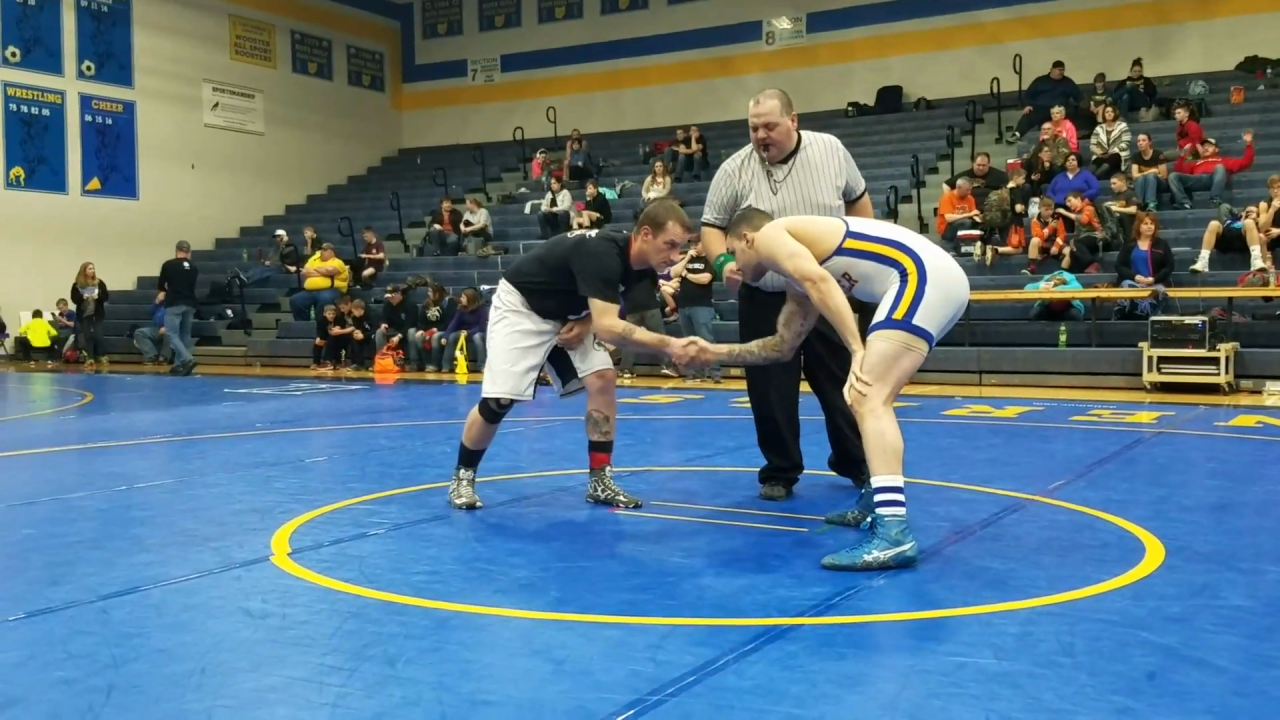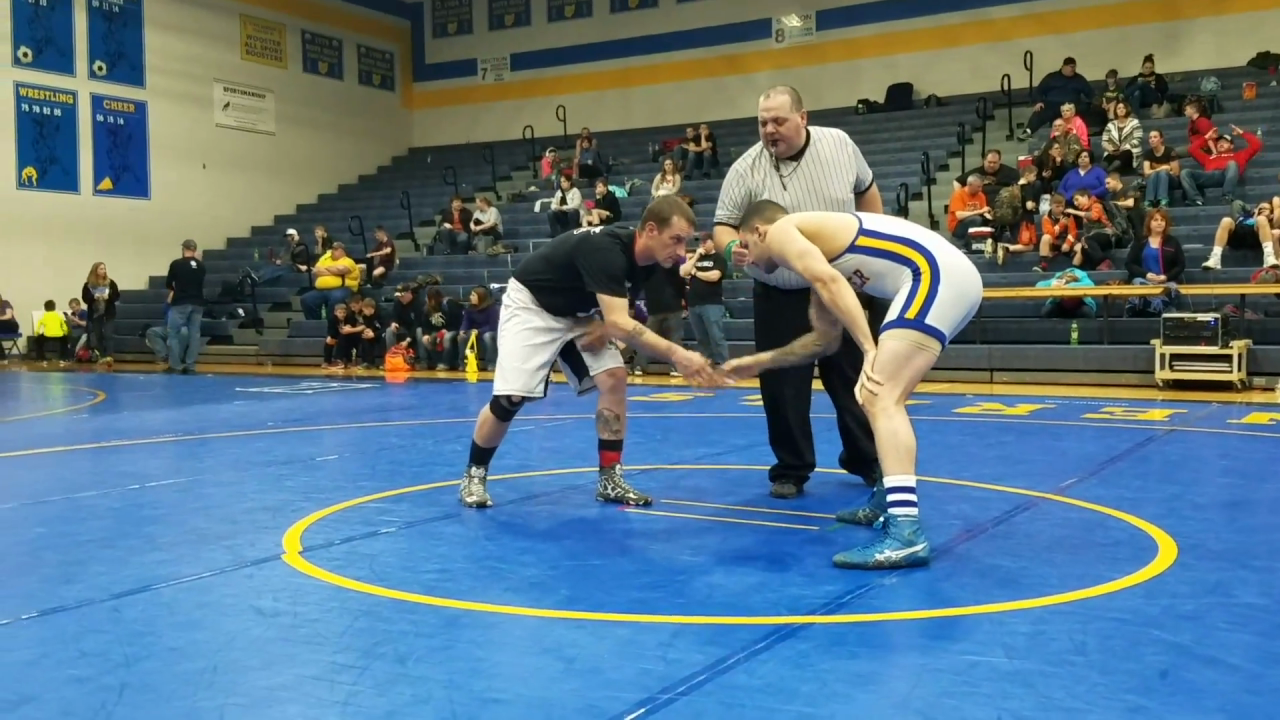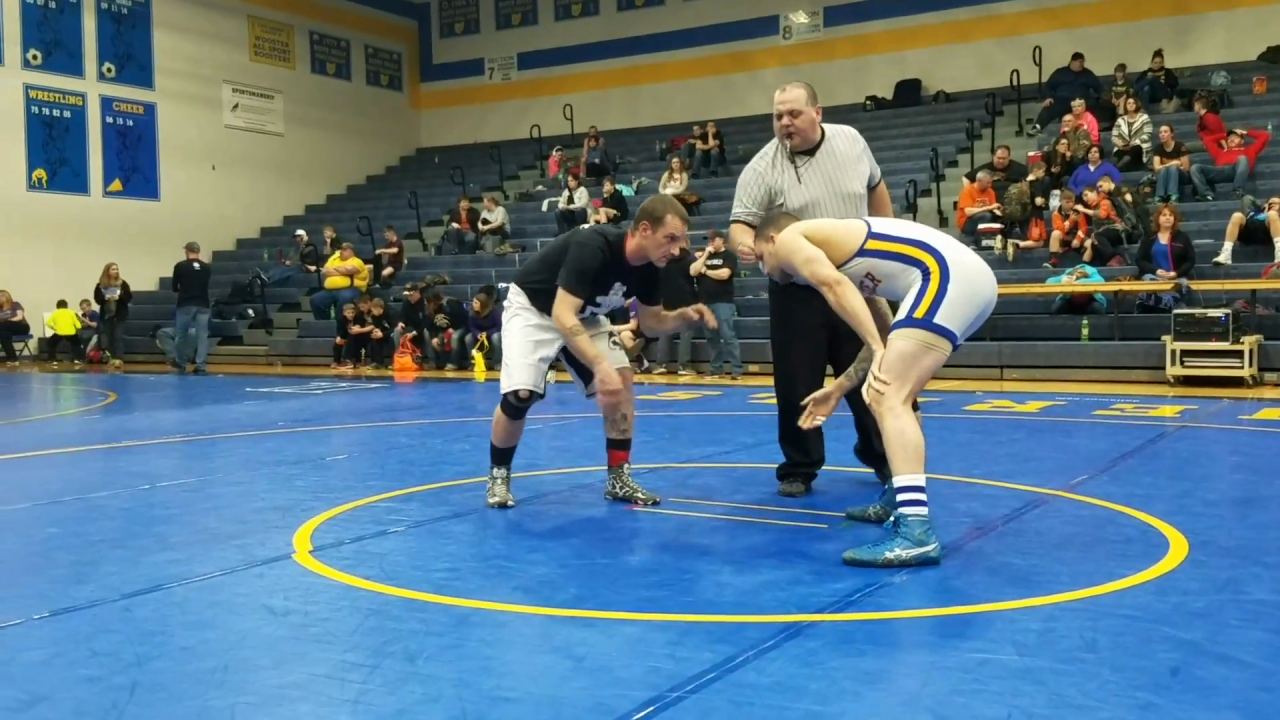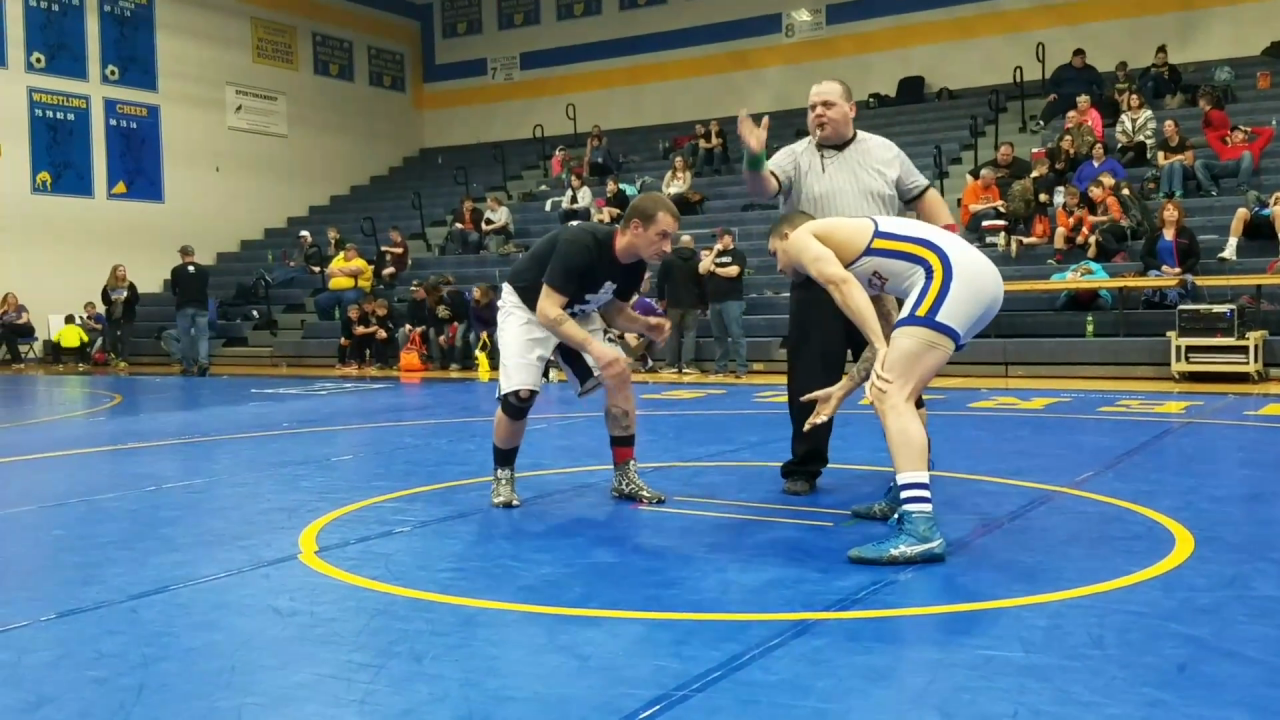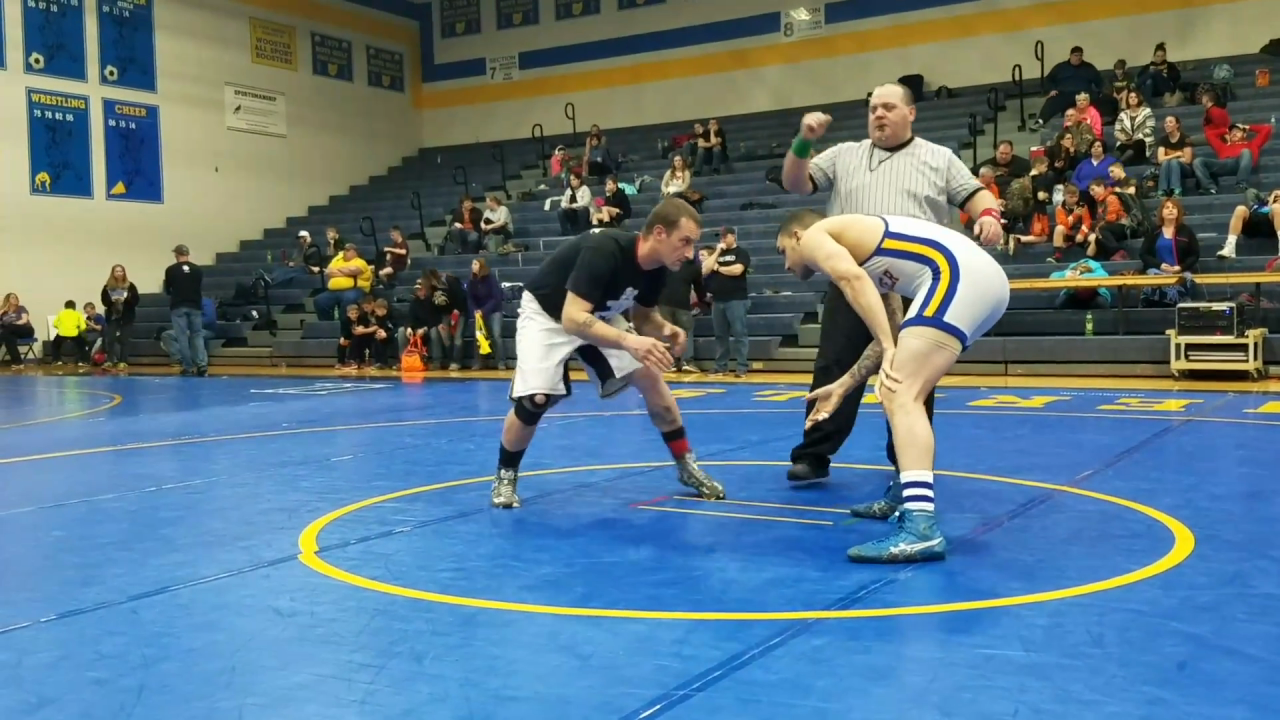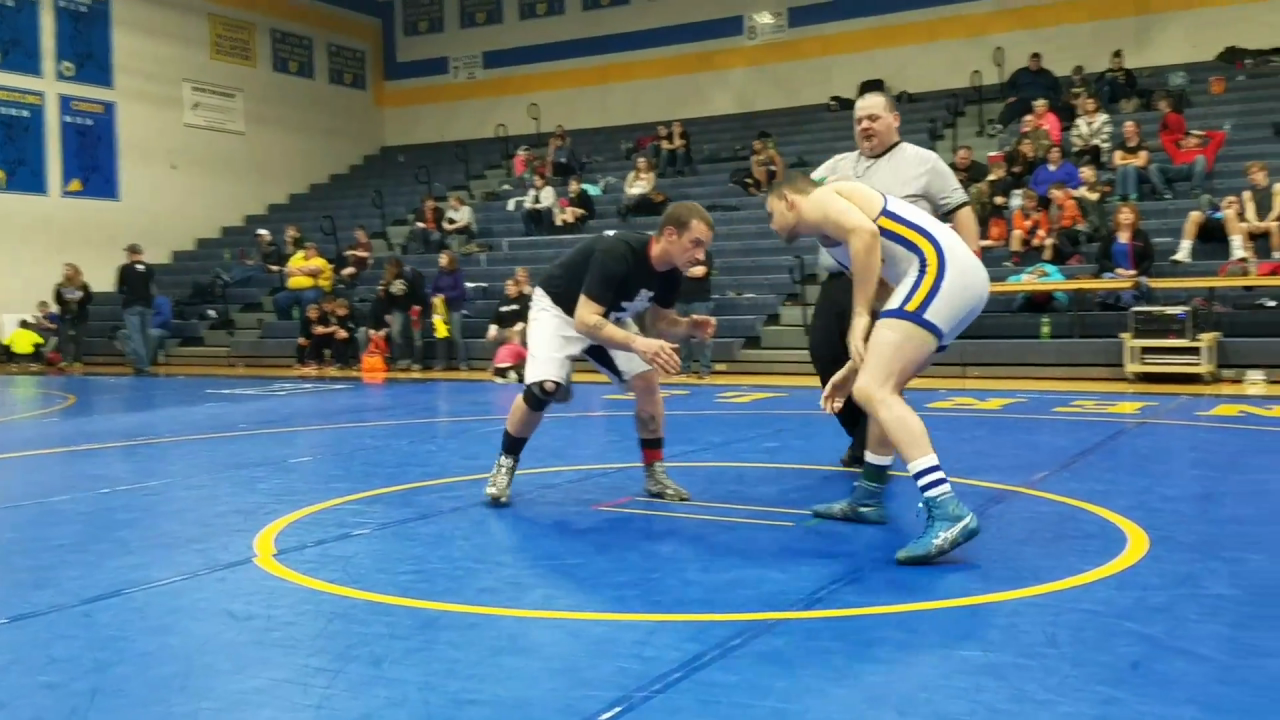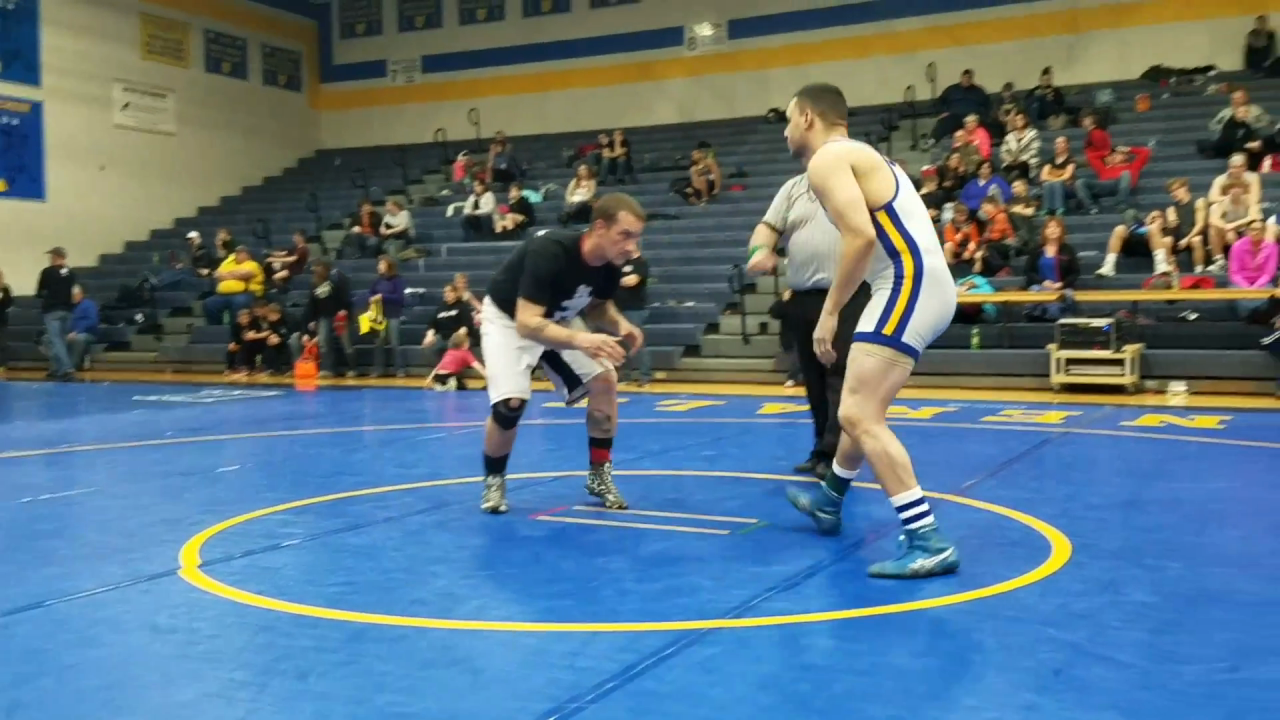
dt=0.3s
person 1, frame 1
left shoulder: (830, 150)
right shoulder: (735, 170)
left elbow: (858, 200)
right elbow: (712, 225)
right wrist: (723, 261)
right hip: (765, 301)
left knee: (841, 383)
right knee: (771, 391)
left ankle: (857, 464)
right ankle: (780, 472)
person 1, frame 2
left shoulder: (839, 144)
right shoulder: (746, 169)
left elbow: (866, 191)
right elbow: (724, 224)
right wrist: (731, 248)
right hip: (780, 298)
left knee: (853, 381)
right knee: (783, 387)
left ankle: (867, 462)
right ankle: (791, 470)
person 1, frame 3
left shoulder: (850, 141)
right shoulder: (764, 167)
left elbow: (875, 189)
right elbow: (743, 223)
right wrist: (744, 245)
right hip: (796, 295)
right knee: (797, 384)
left ankle: (881, 458)
right ankle: (798, 468)
person 1, frame 4
left shoulder: (884, 151)
right shoulder: (795, 157)
left elbow: (922, 195)
right elbow: (765, 185)
left wrist: (948, 234)
right wrist: (754, 157)
right hip: (818, 290)
right knee: (810, 381)
right ankle: (803, 467)
person 1, frame 5
left shoulder: (939, 158)
right shoulder: (845, 156)
left elbow: (976, 194)
right elbow: (794, 182)
left wrist: (989, 214)
right wrist: (804, 142)
right knee: (835, 367)
right ankle: (813, 457)
person 1, frame 6
left shoulder: (924, 162)
right shoulder: (839, 165)
left elbow: (961, 211)
right wrist: (821, 183)
right hip: (837, 285)
right knee: (827, 360)
right ankle: (862, 440)
person 1, frame 7
right shoulder: (793, 190)
right elbow: (768, 228)
right wrist: (757, 253)
left hip: (852, 300)
right hip: (805, 303)
left knee: (844, 378)
right knee: (817, 382)
left ankle: (836, 456)
right ankle: (825, 451)
person 2, frame 1
left shoulder: (768, 235)
right shoulder: (799, 282)
left elbow: (821, 280)
right elbow: (784, 344)
left wrist: (858, 351)
right wrist: (718, 353)
left hip: (922, 276)
right hip: (941, 277)
left knee: (867, 400)
right knee: (873, 397)
left ankle: (893, 534)
right ankle: (880, 502)
person 2, frame 2
left shoulder: (780, 231)
right shoulder: (811, 243)
left elbow: (830, 281)
right elbow: (826, 338)
left wrist: (870, 351)
right wrist: (760, 362)
left hip: (935, 275)
right hip: (955, 275)
left knee: (879, 398)
right knee: (887, 395)
left ankle: (906, 534)
right ankle: (890, 501)
person 2, frame 3
left shoulder: (788, 239)
right shoulder: (829, 242)
left elbow: (834, 283)
right elbow: (881, 334)
left wrist: (878, 351)
right wrist: (838, 389)
left hip: (947, 276)
right hip: (971, 276)
left knee: (886, 398)
right knee: (893, 394)
left ankle: (916, 533)
right ankle: (900, 499)
person 2, frame 4
left shoulder: (800, 237)
right shoulder: (847, 244)
left elbow: (839, 281)
right elbow: (892, 335)
left wrist: (881, 347)
right wrist: (842, 390)
left hip: (951, 274)
right hip: (979, 276)
left knee: (889, 396)
right knee: (897, 391)
left ankle: (921, 530)
right ankle: (906, 497)
person 2, frame 5
left shoulder: (814, 235)
right shoulder: (853, 245)
left elbow: (853, 278)
right elbow: (892, 331)
left wrist: (889, 350)
right wrist: (841, 386)
left hip: (958, 276)
right hip: (985, 277)
left knee: (900, 397)
right knee: (904, 390)
left ankle: (920, 528)
right ankle: (906, 496)
person 2, frame 6
left shoulder: (816, 202)
right shoulder: (836, 225)
left elbow: (865, 232)
right elbow: (889, 329)
left wrist: (859, 319)
right wrist: (853, 367)
left hip: (941, 270)
right hip: (963, 274)
left knee: (872, 391)
right knee: (881, 385)
left ankle: (947, 513)
right ankle: (869, 495)
person 2, frame 7
left shoulder: (827, 160)
right shoulder: (857, 159)
left elbow: (860, 233)
left wrist: (830, 311)
left hip: (910, 287)
right hip: (918, 286)
left knee: (859, 416)
right knee: (858, 405)
left ankle: (927, 542)
right ankle: (829, 502)
person 3, frame 1
left shoulder: (641, 264)
right shoulder: (602, 252)
right elbow: (608, 328)
left wrist: (585, 322)
right wrist: (668, 344)
left hip: (566, 315)
right hip: (520, 306)
left knee: (603, 380)
right knee: (500, 400)
left ankle: (600, 481)
right ankle: (463, 476)
person 3, frame 2
left shoulder: (648, 260)
right shoulder: (605, 248)
left elbow: (613, 309)
right elbow: (619, 324)
left wrist: (602, 326)
right wrist: (676, 354)
left hip: (578, 313)
right hip: (531, 305)
left knee: (614, 379)
right knee: (511, 398)
left ankle: (610, 479)
right ankle: (474, 474)
person 3, frame 3
left shoulder: (648, 266)
right shoulder: (593, 246)
left elbow: (652, 322)
right elbow: (562, 316)
left wrist: (685, 317)
right wrist: (600, 367)
left hip: (584, 315)
right hip: (532, 308)
left knee: (621, 379)
right knee: (520, 394)
left ankle: (619, 479)
right ankle: (499, 474)
person 3, frame 4
left shoulder: (635, 264)
right shoulder: (581, 243)
left elbow: (614, 314)
right elbow: (546, 311)
left wrist: (645, 324)
right wrist: (593, 347)
left hip: (576, 312)
right hip: (526, 307)
left knee: (619, 376)
right knee: (520, 395)
left ankle: (625, 475)
right ankle: (503, 476)
person 3, frame 5
left shoulder: (656, 269)
right shoulder: (604, 251)
left elbow: (644, 314)
right elbow: (574, 317)
left wrist: (664, 329)
right wrist: (629, 340)
left hip: (601, 317)
right hip: (546, 313)
left knee: (649, 378)
right knee: (533, 401)
left ankle: (687, 468)
right ankle: (505, 475)
person 3, frame 6
left shoulder: (670, 272)
right shoulder: (616, 252)
left elbow: (660, 322)
right elbow: (585, 320)
left wrist: (690, 326)
right wrist: (638, 343)
left hip: (609, 316)
right hip: (557, 310)
left knee: (648, 381)
right knee: (543, 389)
left ankle: (655, 474)
right ankle: (506, 463)
person 3, frame 7
left shoulder: (611, 265)
right shoulder: (548, 251)
left elbow: (599, 307)
right elbow: (526, 323)
left wrist: (620, 326)
right wrist: (579, 340)
left hip: (559, 321)
right hip: (509, 318)
left knee: (604, 382)
right knee: (510, 405)
left ankle: (600, 476)
right ankle: (493, 482)
